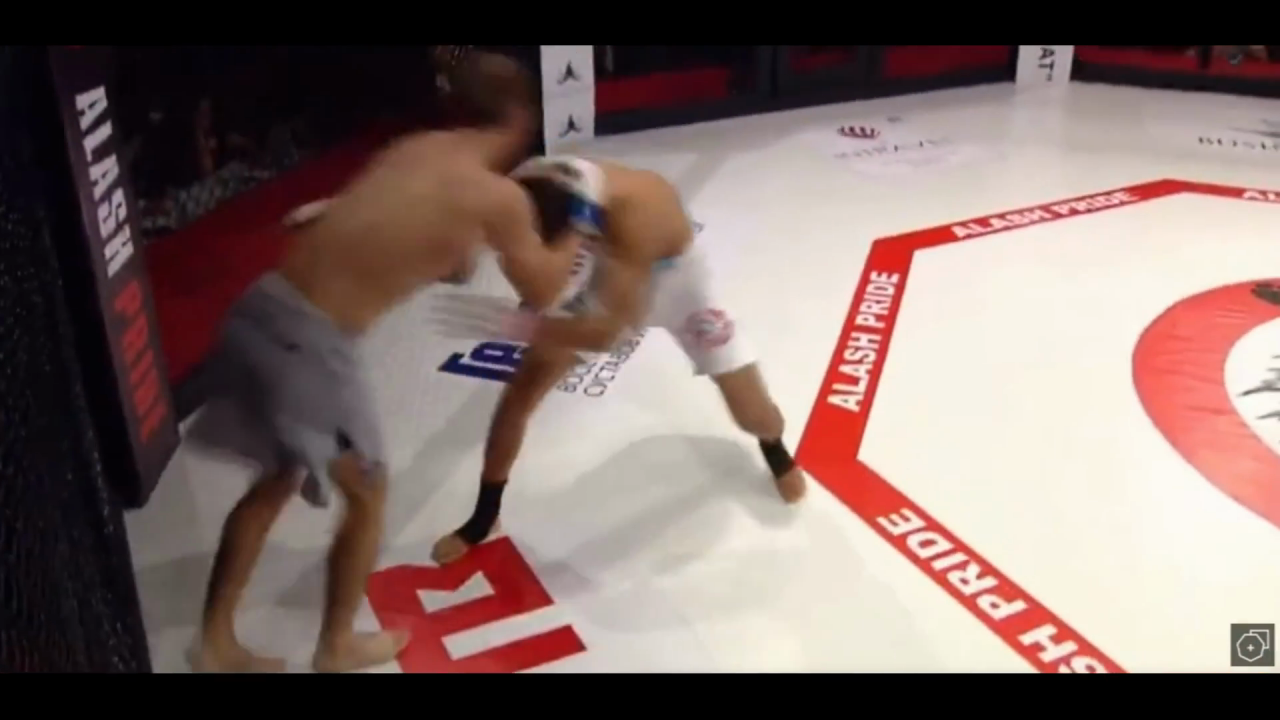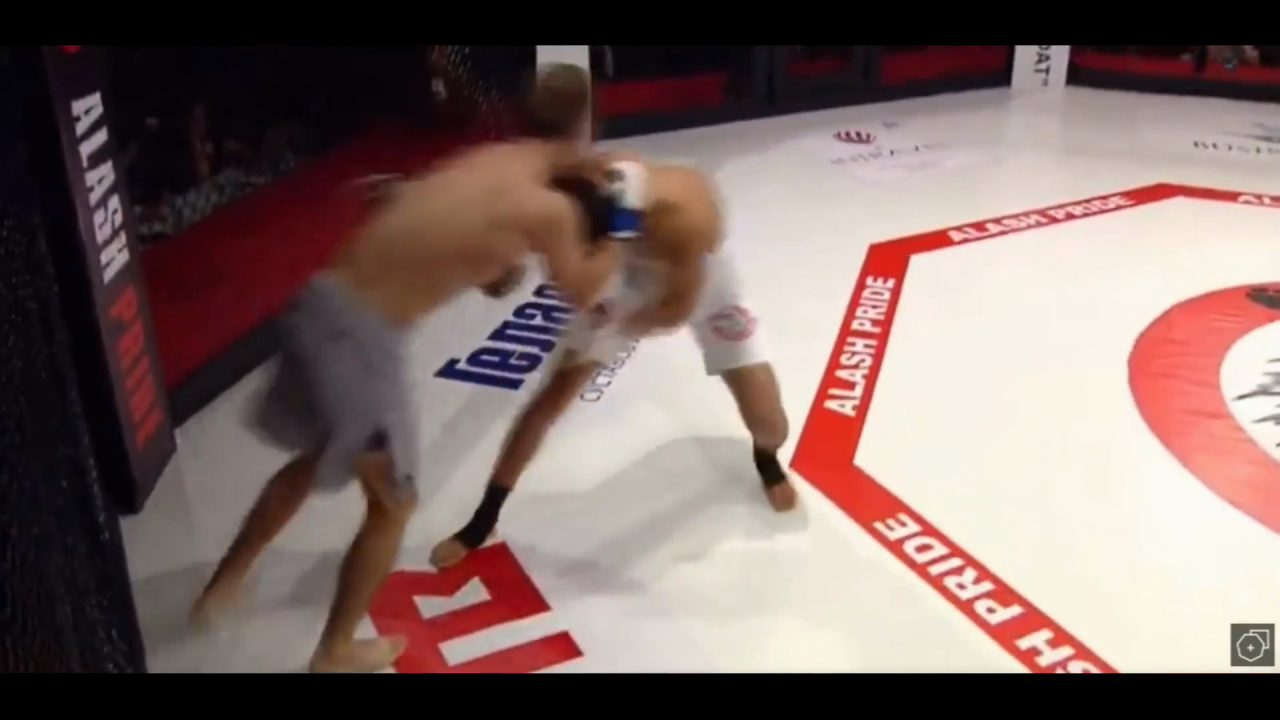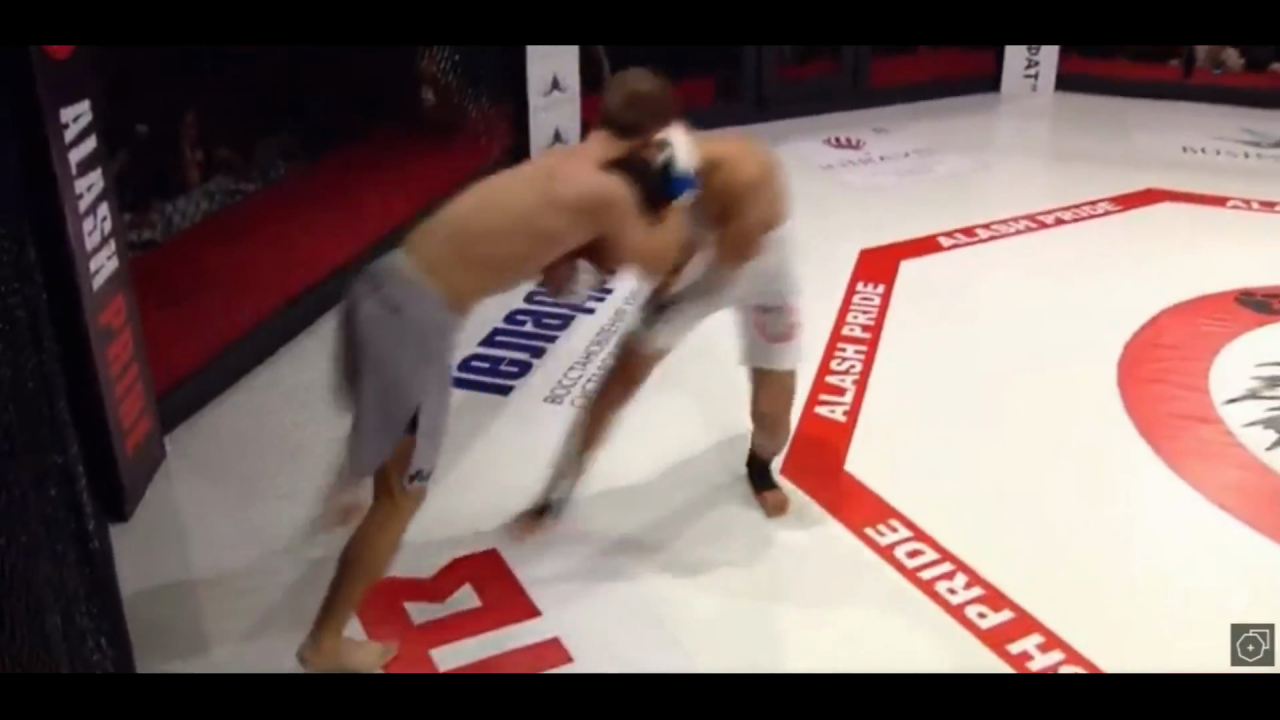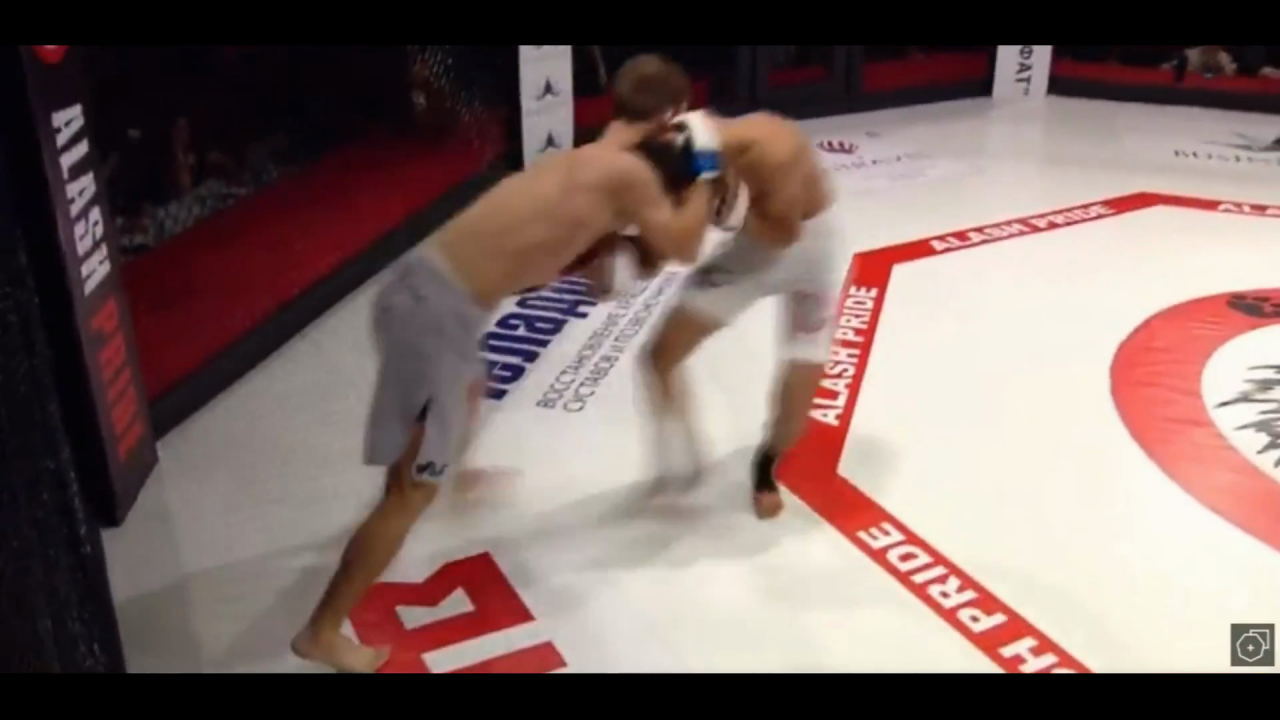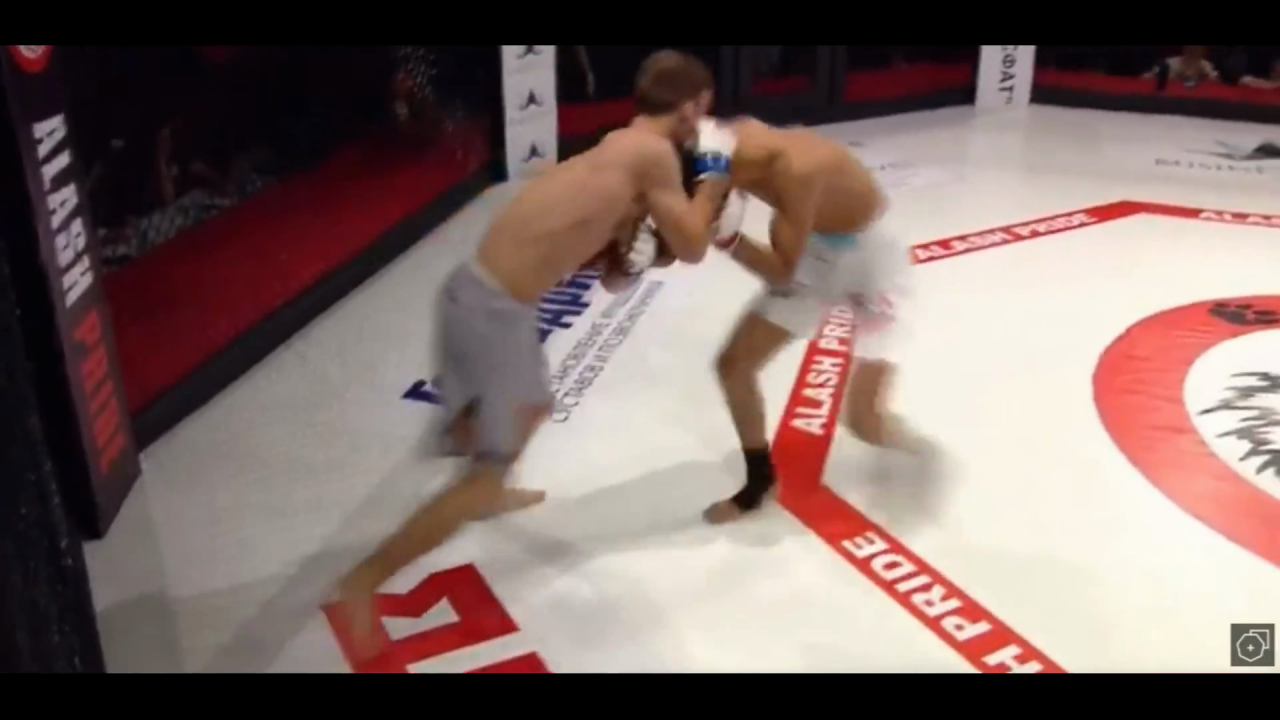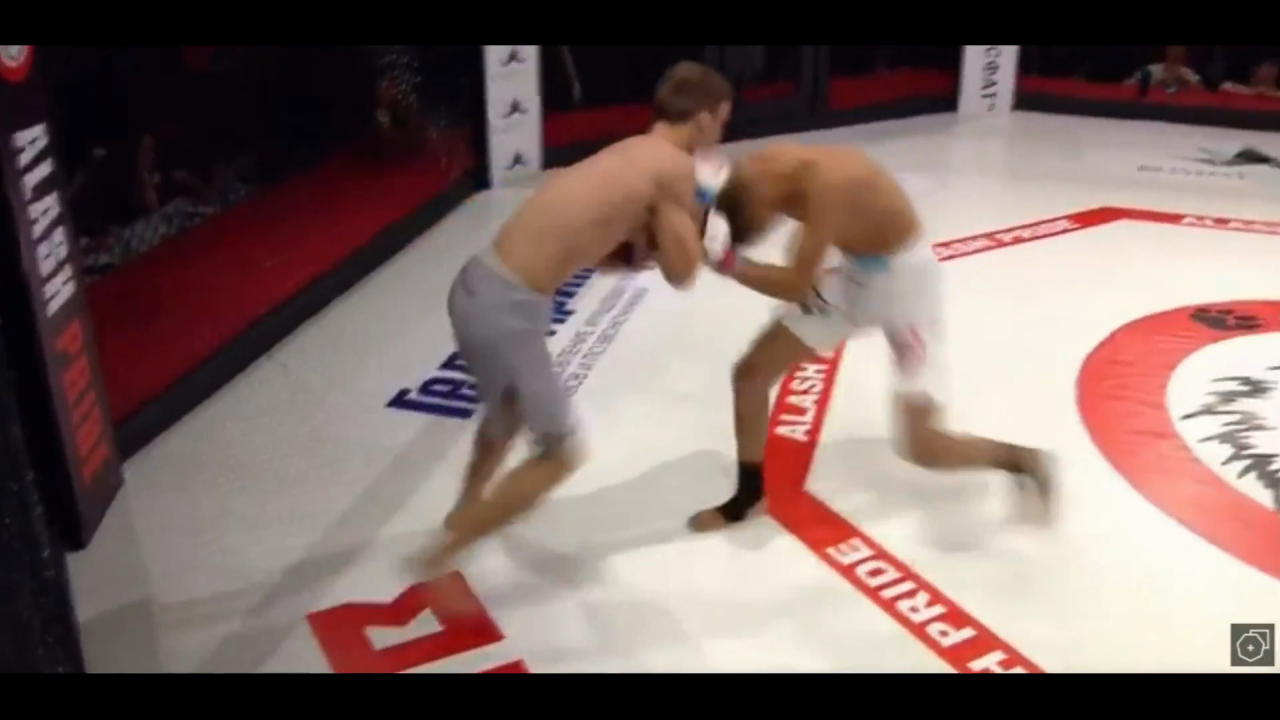
dt=0.1s
person 1, frame 1
left shoulder: (416, 149)
right shoulder: (498, 198)
right elbow: (541, 291)
left hip: (258, 312)
right hip: (310, 344)
left knee: (276, 482)
right knee: (367, 495)
left ankle: (216, 642)
right ankle: (337, 645)
person 1, frame 2
left shoulder: (486, 162)
right shoulder: (549, 209)
right elbow: (583, 291)
left hip: (318, 305)
right hip: (360, 338)
left knee: (316, 460)
right knee: (393, 506)
left ankle: (222, 587)
right ankle: (337, 651)
person 1, frame 3
left shoulder: (559, 164)
right shoulder: (607, 192)
right elbow: (656, 264)
left wrist: (585, 250)
left hip: (383, 284)
right hip: (413, 318)
right knee: (399, 499)
left ankle: (346, 494)
right ankle: (324, 643)
person 1, frame 4
left shoulder: (587, 159)
right shoulder: (631, 173)
right elbow: (681, 246)
right wrist: (706, 176)
left hip: (418, 279)
right hip: (439, 311)
left knee: (467, 383)
right knee: (411, 492)
left ankle: (454, 474)
right ankle: (322, 633)
person 1, frame 5
left shoulder: (618, 146)
right shoulder: (655, 152)
right elbow: (690, 245)
right wrist: (715, 175)
left hip: (478, 293)
right hip: (492, 316)
left knee: (531, 405)
right knee: (485, 480)
left ankle: (492, 492)
right ankle: (358, 588)
person 1, frame 6
left shoulder: (631, 153)
right shoulder: (673, 170)
right elbow: (681, 274)
right wrist: (698, 211)
left hip: (478, 283)
right hip: (504, 306)
left knee: (510, 406)
right knee: (560, 458)
left ankle: (467, 509)
right ankle: (446, 554)
person 2, frame 1
left shoulder: (632, 216)
right shoulder: (532, 186)
left elbow: (606, 332)
left wrist: (525, 326)
left hip: (675, 275)
right hip: (610, 266)
left knee: (756, 416)
right knee: (519, 396)
left ankle: (777, 454)
right ankle: (483, 517)
person 2, frame 2
left shoulder: (688, 218)
right shoulder: (591, 179)
left elbow: (679, 310)
left wrist: (612, 320)
left hip: (701, 279)
right hip: (639, 270)
left knee: (768, 419)
right knee: (550, 400)
left ankle: (767, 461)
right ankle: (482, 522)
person 2, frame 3
left shoulder: (742, 177)
left elbow: (738, 255)
left hip: (762, 261)
right hip: (697, 254)
left knee: (773, 423)
right knee: (619, 383)
left ankle: (758, 468)
right ankle: (554, 497)
person 2, frame 4
left shoulder: (769, 151)
left elbow: (784, 236)
left hip: (807, 243)
right hip: (755, 237)
left knee: (791, 414)
right knee: (662, 354)
left ankle: (765, 465)
right ankle: (681, 462)
person 2, frame 5
left shoulder: (796, 169)
right shoulder: (739, 141)
left elbow: (782, 270)
left wrist: (726, 235)
left hip: (870, 255)
right hip: (818, 250)
left knee: (861, 419)
right knee: (733, 366)
left ankle: (905, 447)
right ankle: (759, 483)
person 2, frame 6
left shoulder: (828, 182)
right shoulder: (762, 167)
left elbow: (798, 288)
left wrist: (727, 262)
left hip: (906, 279)
right hip: (853, 272)
left knee: (925, 448)
right knee: (750, 376)
left ankle: (1024, 463)
right ankle: (747, 496)
